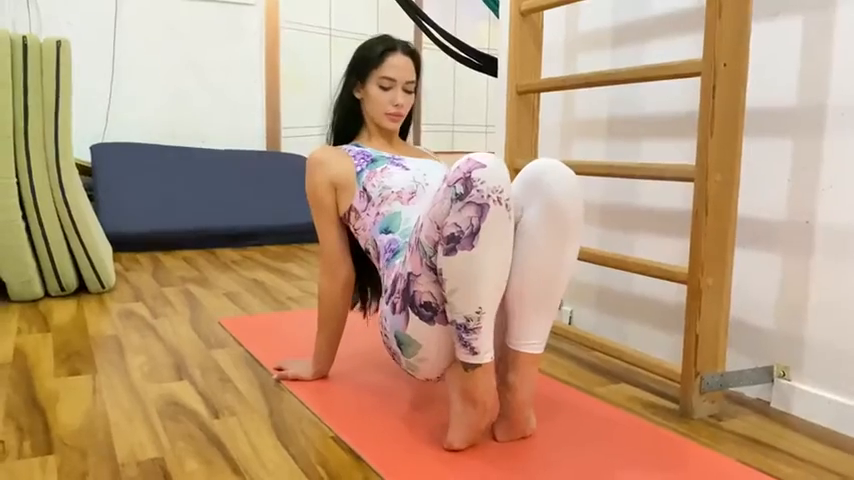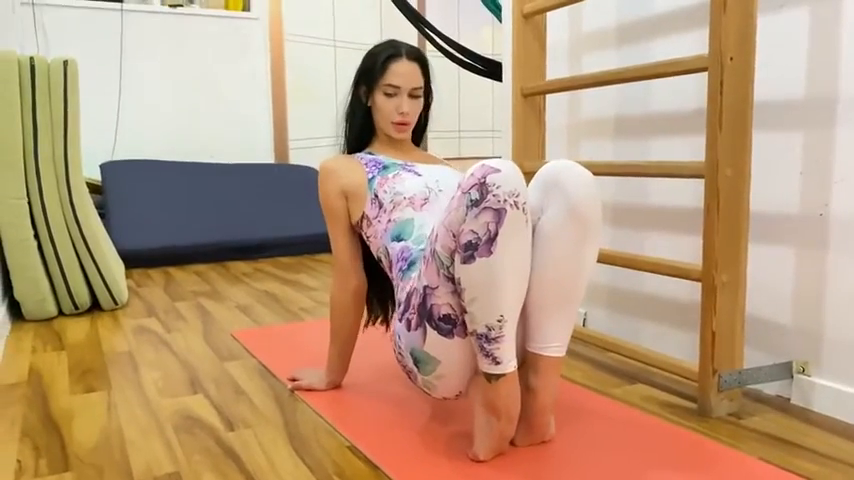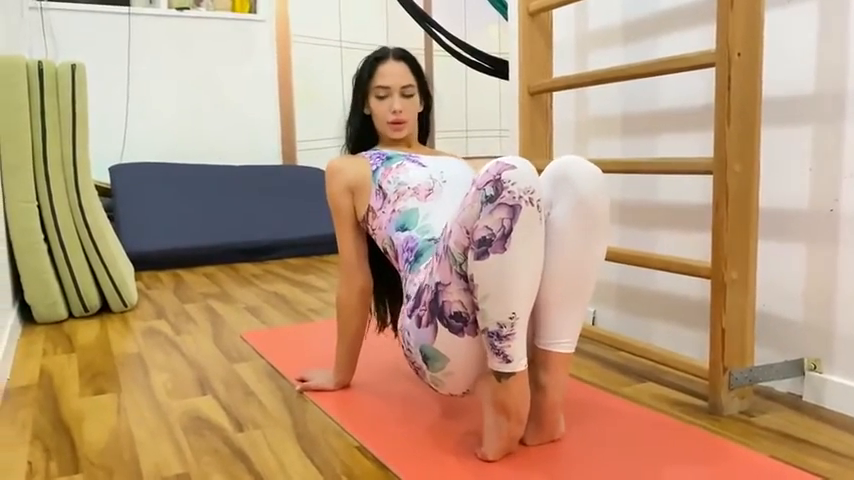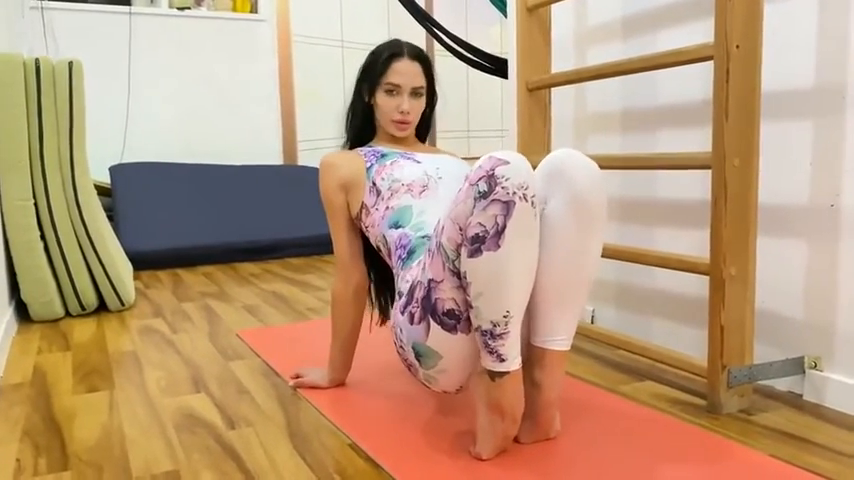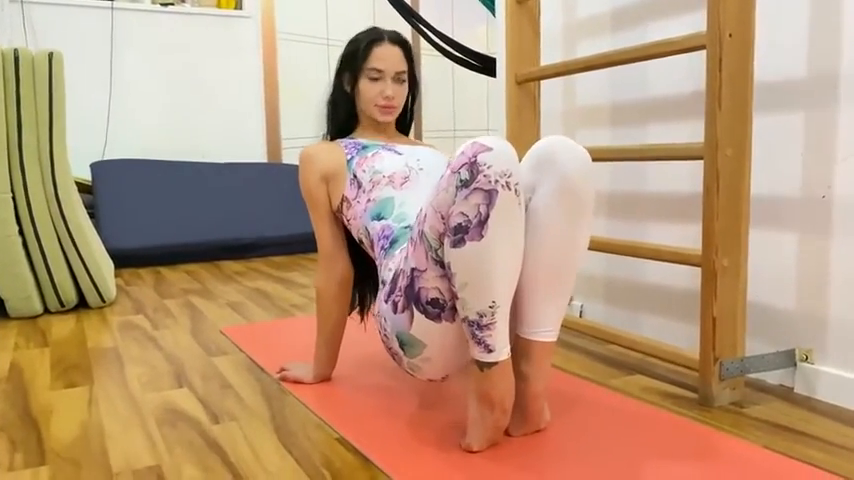
dt=1s
person 1, frame 1
left shoulder: (427, 157)
right shoulder: (329, 164)
right elbow: (337, 270)
left hip: (479, 310)
right hip: (420, 328)
left knee: (549, 177)
right knee: (480, 172)
left ankle: (515, 384)
right ankle: (472, 375)
person 1, frame 2
left shoulder: (442, 164)
right shoulder: (341, 172)
right elbow: (350, 279)
left hip: (497, 317)
right hip: (436, 338)
left knee: (565, 180)
right knee: (495, 179)
left ankle: (537, 391)
right ankle: (495, 390)
person 1, frame 3
left shoulder: (454, 163)
right shoulder: (348, 171)
right elbow: (356, 278)
right wrist: (341, 374)
left hip: (509, 315)
right hip: (442, 324)
left knee: (574, 174)
right knee: (509, 175)
left ankle: (546, 387)
right ankle: (504, 391)
person 1, frame 4
left shoulder: (451, 161)
right shoulder: (343, 167)
right elbow: (351, 275)
left hip: (505, 317)
right hip: (434, 327)
left knee: (569, 168)
right knee: (503, 171)
left ankle: (542, 385)
right ankle: (499, 388)
person 1, frame 5
left shoulder: (428, 151)
right shoulder: (324, 159)
right elbow: (335, 267)
left hip: (487, 303)
right hip: (419, 315)
left knee: (559, 155)
right knee: (486, 156)
left ankle: (529, 376)
right ankle: (490, 379)
